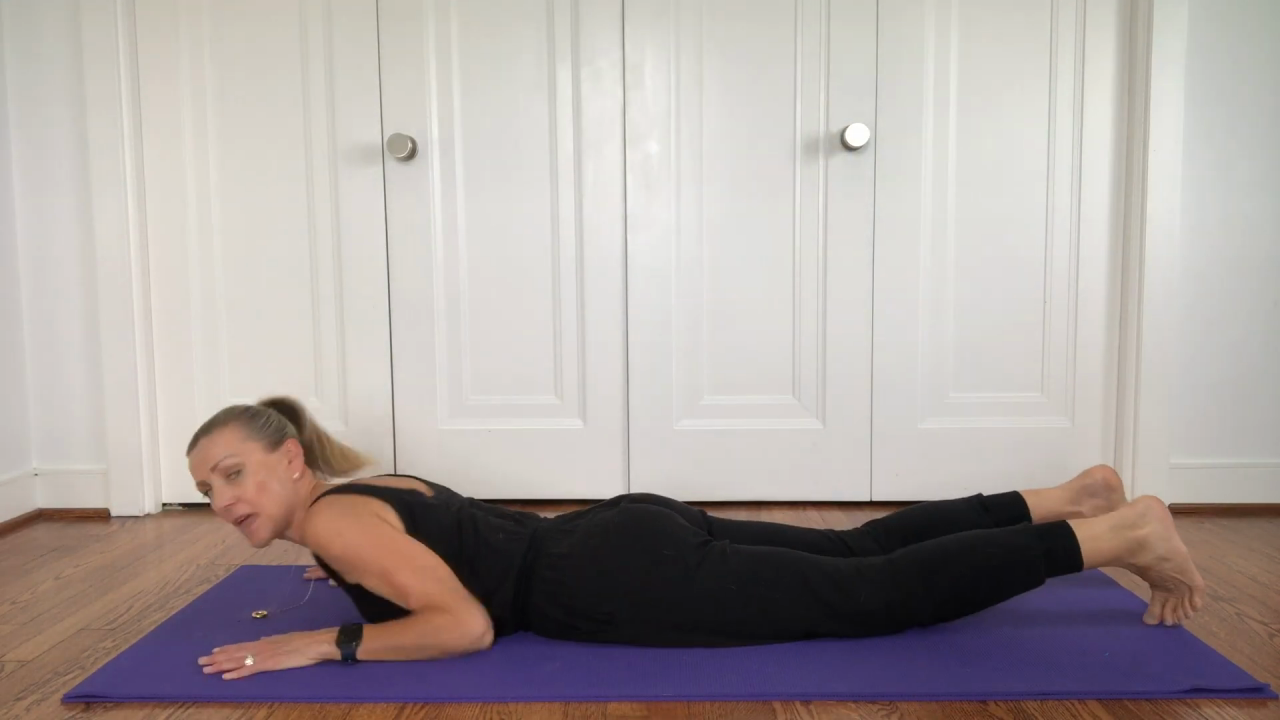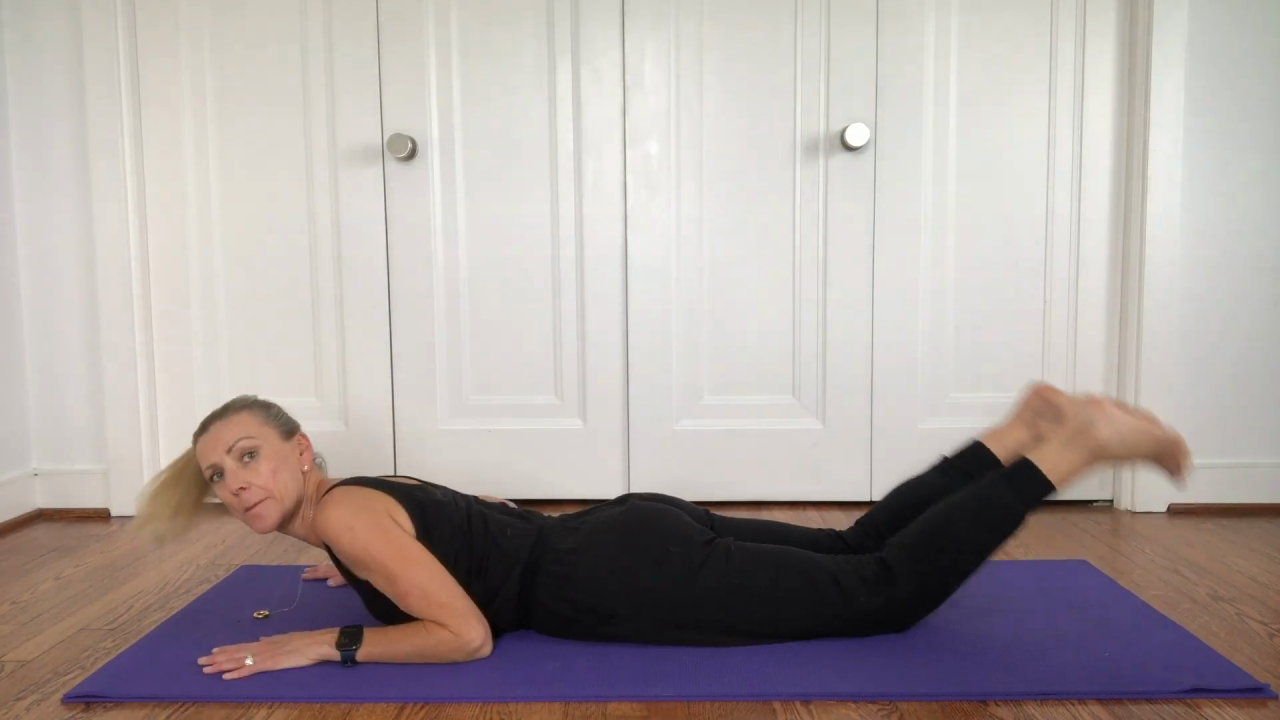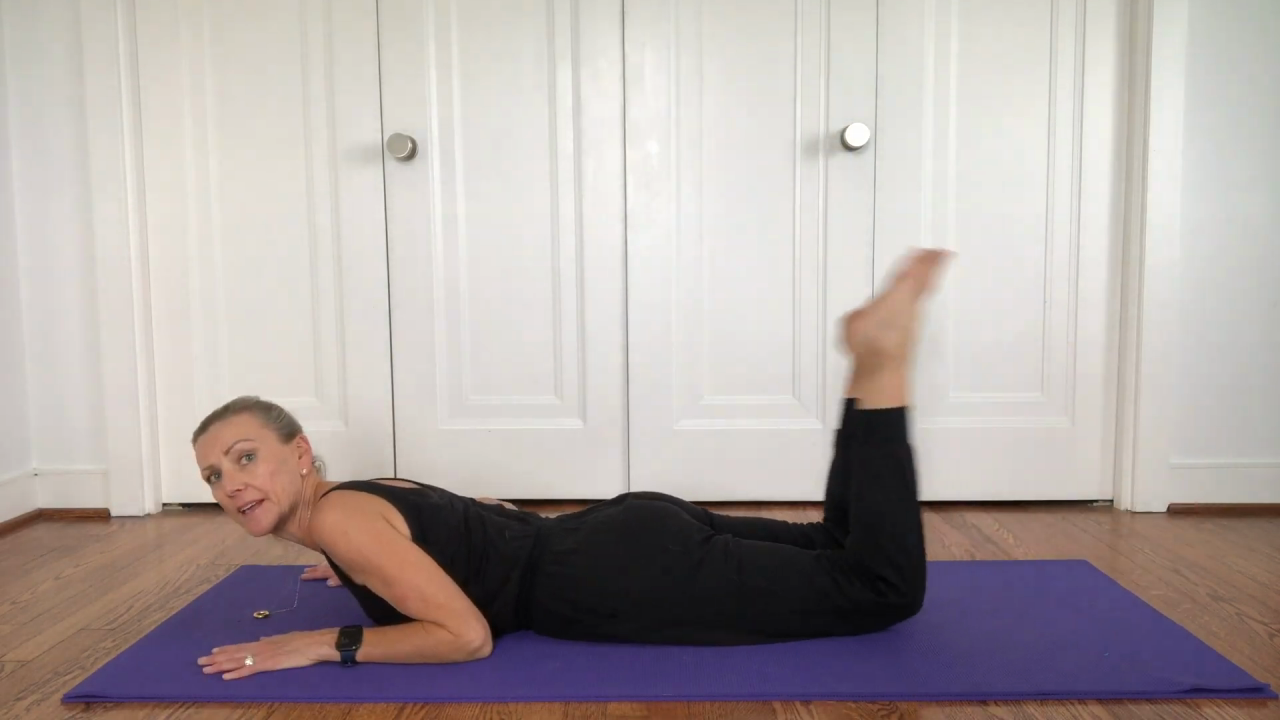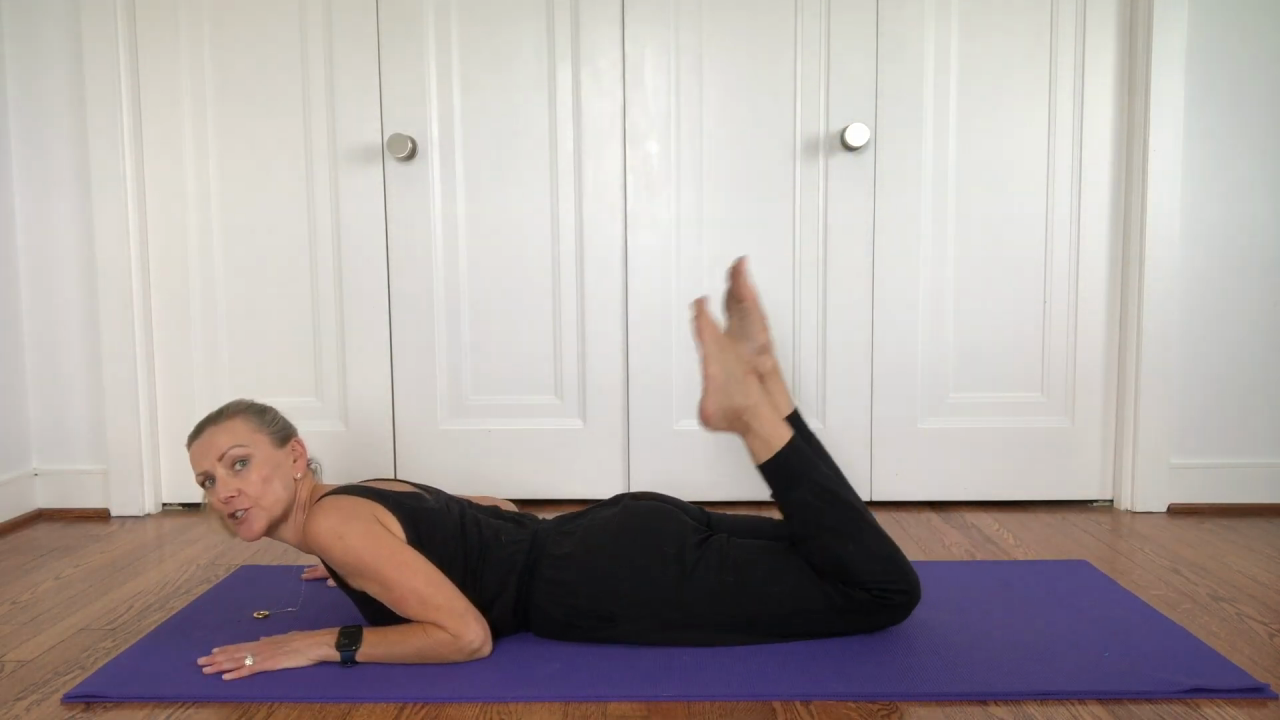
dt=0.3s
person 1, frame 1
left shoulder: (333, 518)
right shoulder: (371, 494)
left elbow: (469, 626)
left wrist: (329, 641)
left hip: (626, 586)
right hip: (632, 543)
left knee: (882, 593)
right knee: (862, 552)
left ankle: (1116, 535)
right ankle: (1065, 500)
person 1, frame 2
left shoulder: (340, 511)
right shoulder: (368, 502)
left elbow: (465, 634)
left wrist: (325, 643)
left hip: (629, 585)
right hip: (633, 540)
left knee: (884, 590)
right knee: (862, 549)
left ankle: (1066, 446)
right ankle: (1024, 433)
person 1, frame 3
left shoulder: (339, 519)
right shoulder: (369, 496)
left elbow: (469, 635)
left wrist: (321, 642)
left hip: (627, 585)
right hip: (629, 536)
left knee: (889, 591)
right knee: (864, 561)
left ankle: (882, 362)
right ankle: (875, 353)
person 1, frame 4
left shoulder: (331, 524)
right shoulder: (361, 497)
left elbow: (467, 636)
left wrist: (321, 644)
left hip: (622, 584)
right hip: (624, 536)
left knee: (886, 591)
